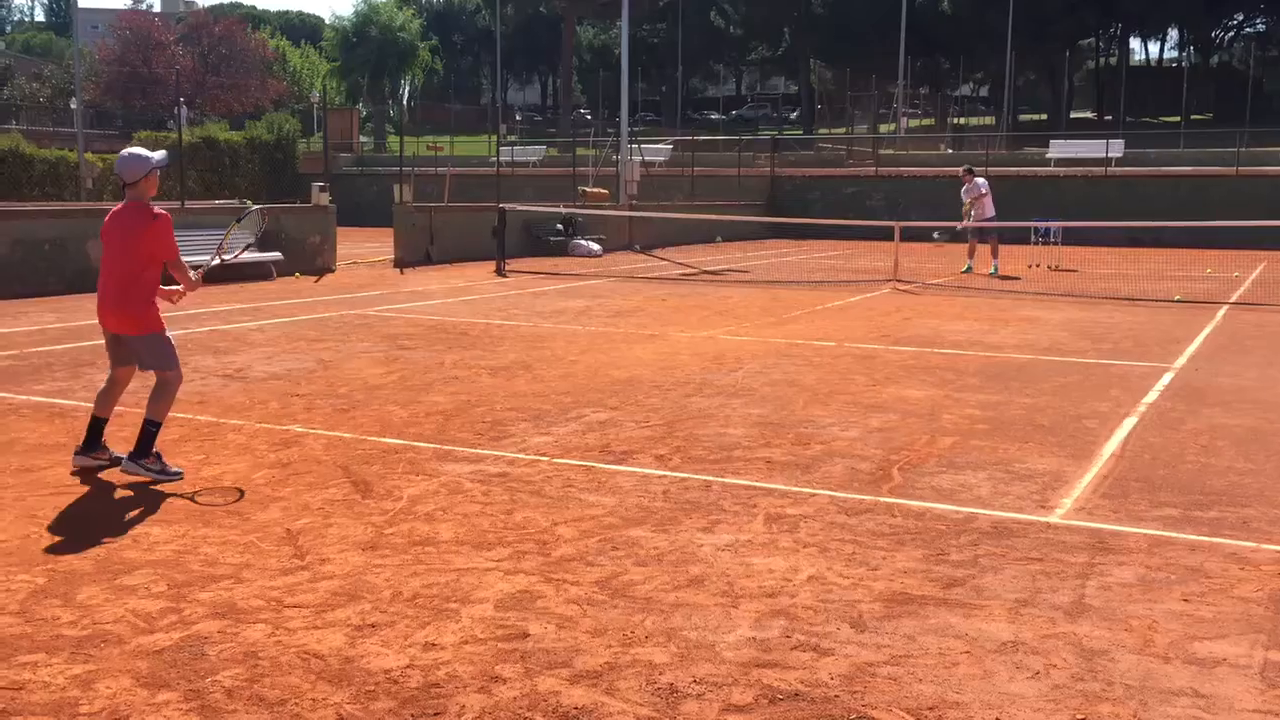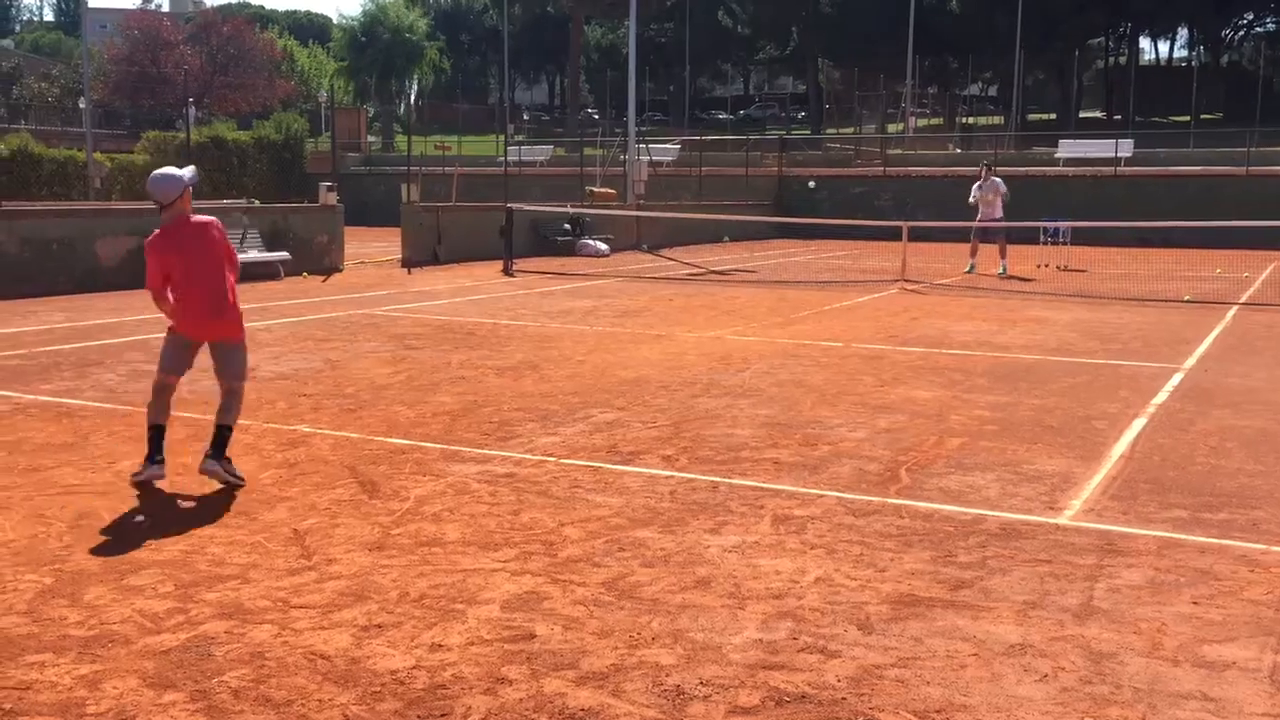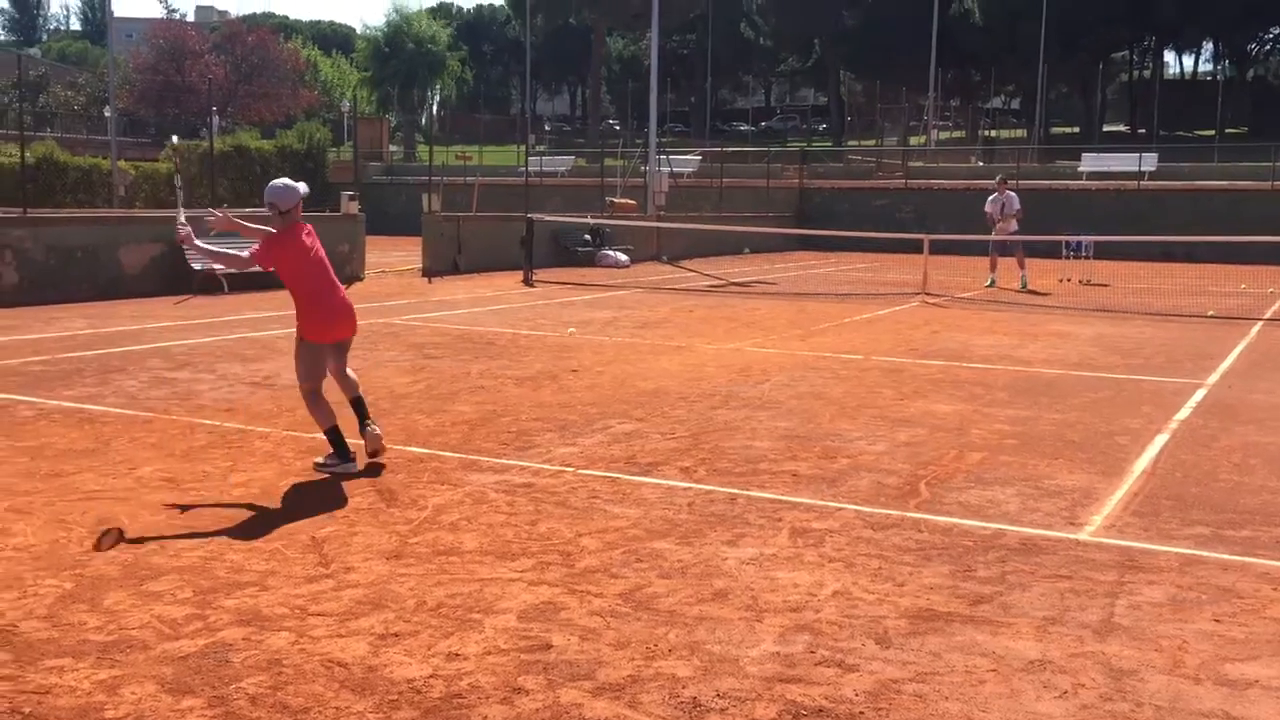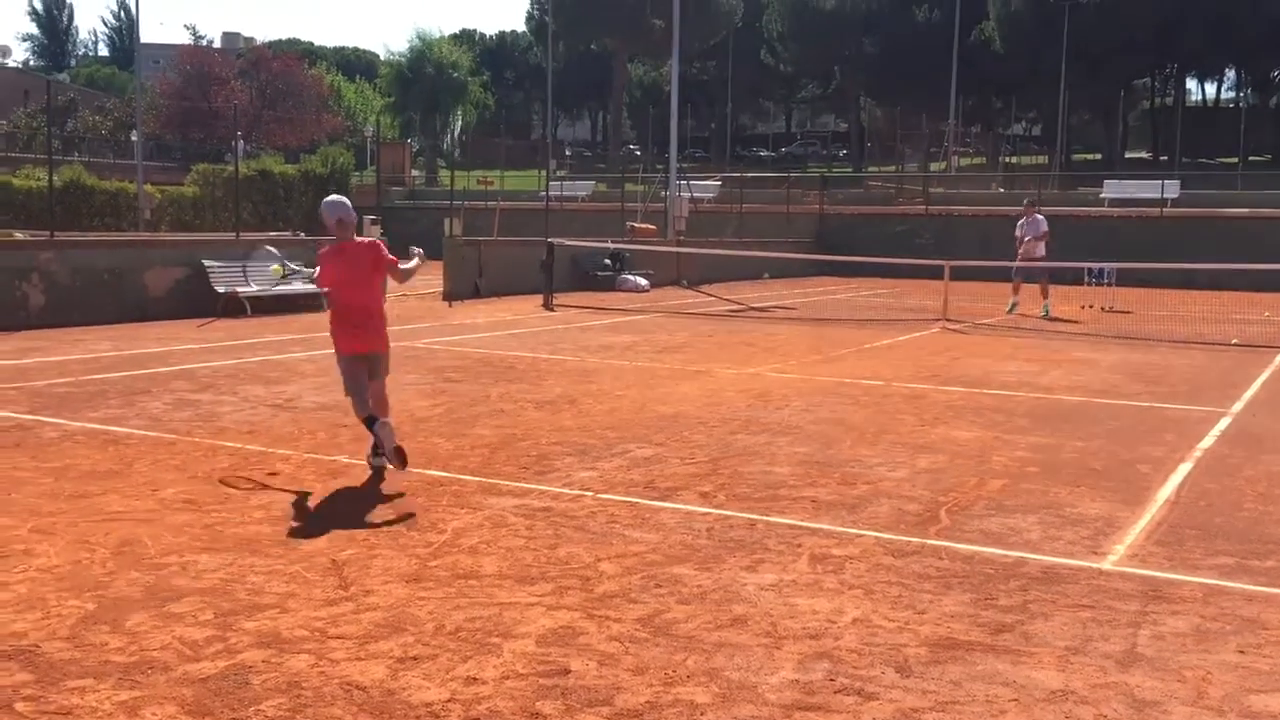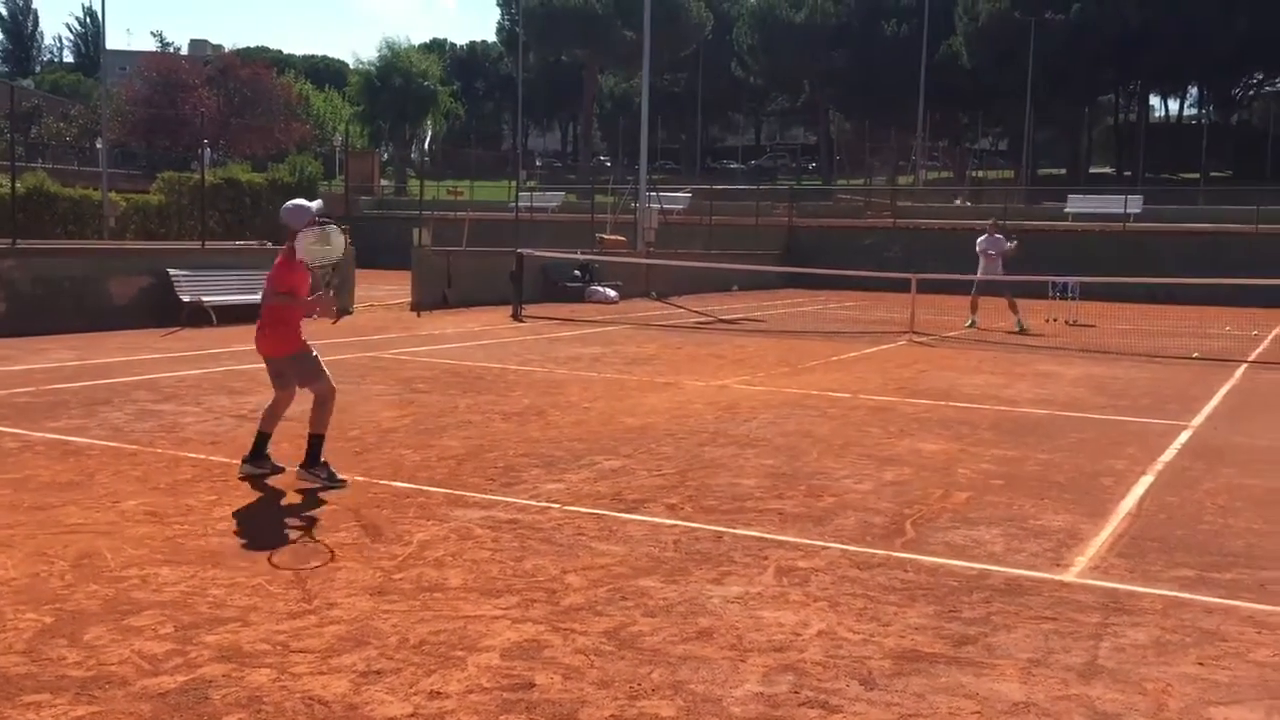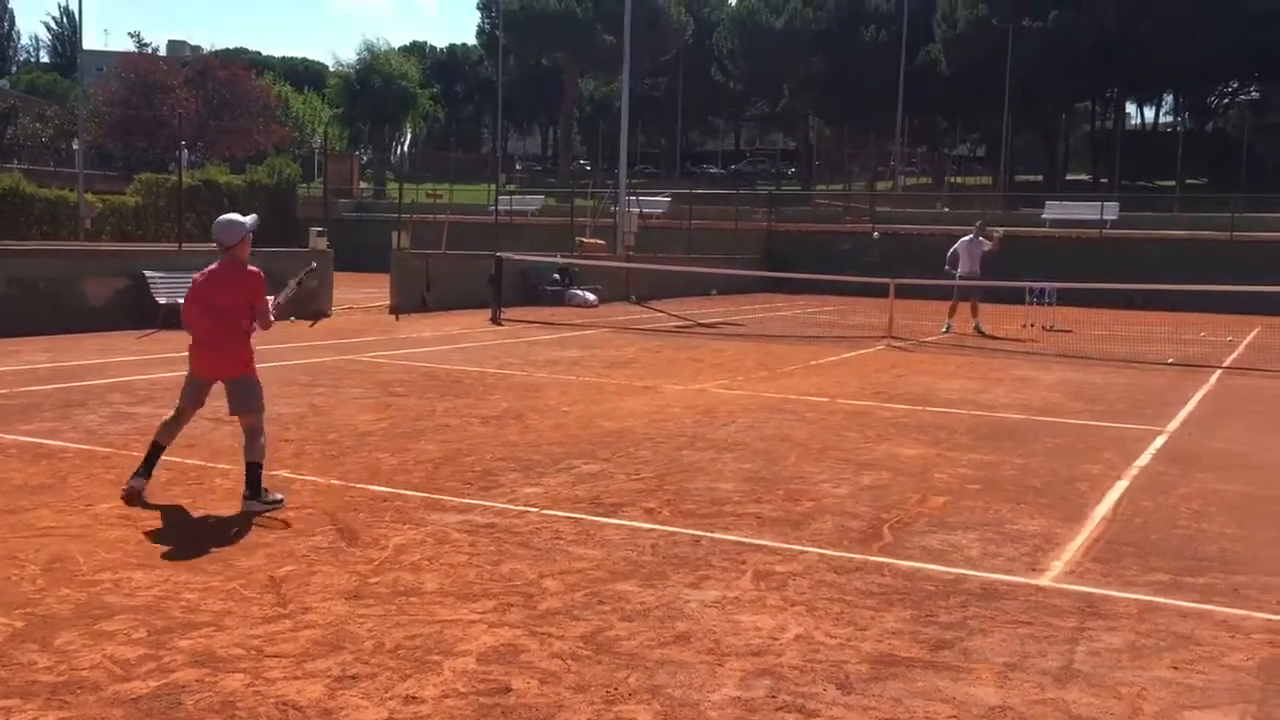
dt=0.5s
person 1, frame 1
left shoulder: (113, 218)
right shoulder: (157, 218)
right elbow: (175, 265)
left wrist: (160, 290)
right wrist: (190, 281)
left hip: (109, 309)
right hip: (137, 313)
left knee: (119, 377)
right knee: (170, 378)
left ankle: (90, 447)
right ankle: (141, 455)
person 1, frame 2
left shoulder: (156, 243)
right shoulder: (211, 226)
left elbow: (158, 298)
right elbow: (233, 269)
left hip: (187, 321)
right hip: (226, 320)
left knee: (163, 386)
right knee: (233, 391)
left ankle: (154, 458)
right ankle: (217, 456)
person 1, frame 3
left shoulder: (275, 244)
right shoulder: (305, 230)
left elbow: (243, 262)
left wrist: (196, 244)
right wrist: (234, 225)
left hip: (314, 324)
right hip: (344, 315)
left knee: (310, 390)
right knee: (340, 369)
left ankle: (342, 454)
right ankle: (366, 425)
person 1, frame 4
left shoulder: (325, 257)
right shoulder: (371, 247)
right elbow: (401, 275)
right wrist: (417, 260)
left hip: (345, 338)
right hip: (374, 334)
left knee: (359, 397)
right knee: (377, 388)
left ankle: (382, 434)
right ankle: (381, 449)
person 1, frame 5
left shoulder: (294, 257)
right shoulder: (292, 260)
right elbow: (271, 301)
left wrist: (319, 306)
right wrist: (311, 305)
left hip: (271, 337)
right hip: (283, 339)
left knee: (284, 395)
right knee: (325, 392)
left ankle: (256, 457)
right ankle: (312, 463)
person 1, frame 6
left shoulder: (201, 280)
right shoulder: (251, 277)
left elbow: (188, 321)
right elbow: (264, 322)
right wrist: (268, 310)
left hip: (202, 358)
right hip: (237, 361)
left knee: (181, 415)
right knee: (254, 427)
left ankle: (141, 477)
right ankle: (254, 494)
